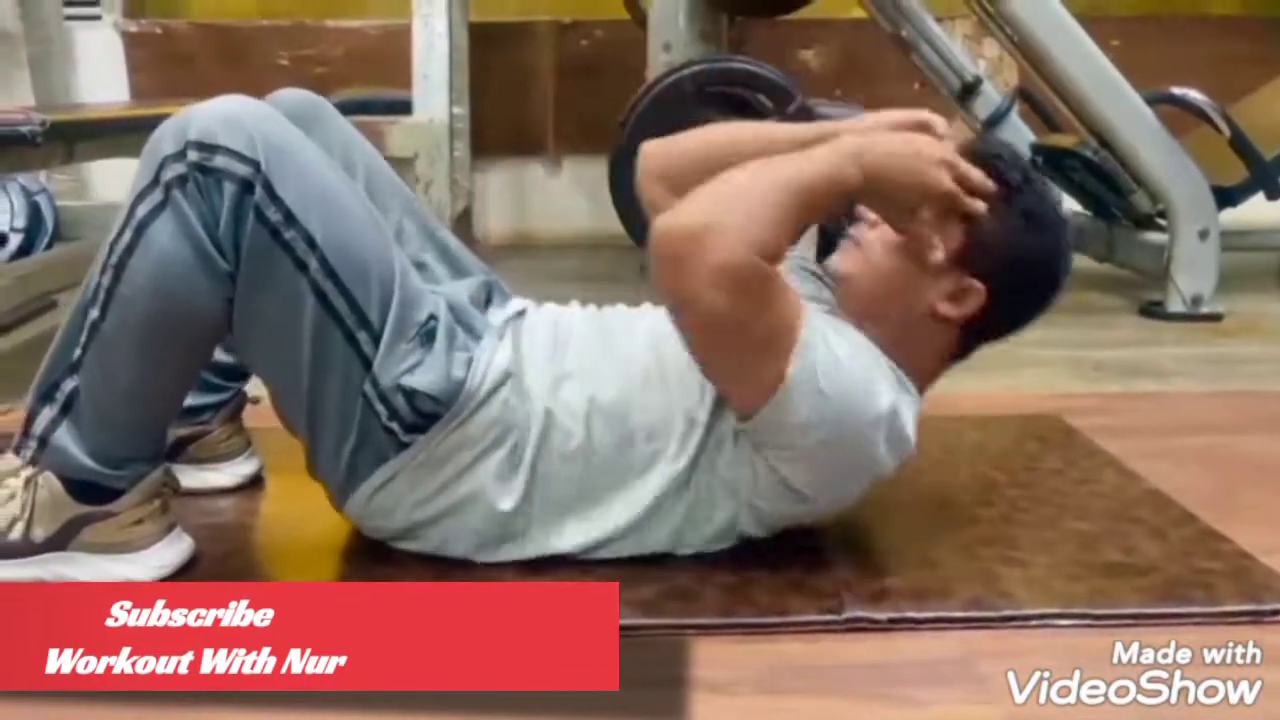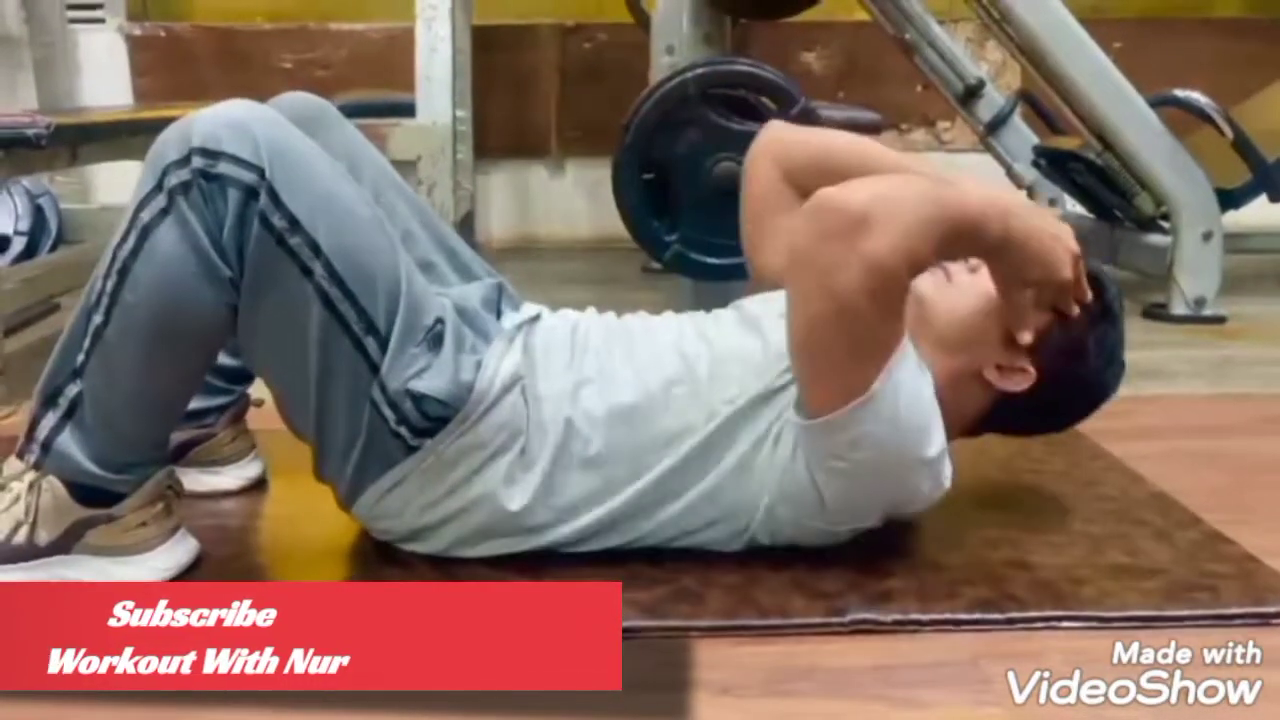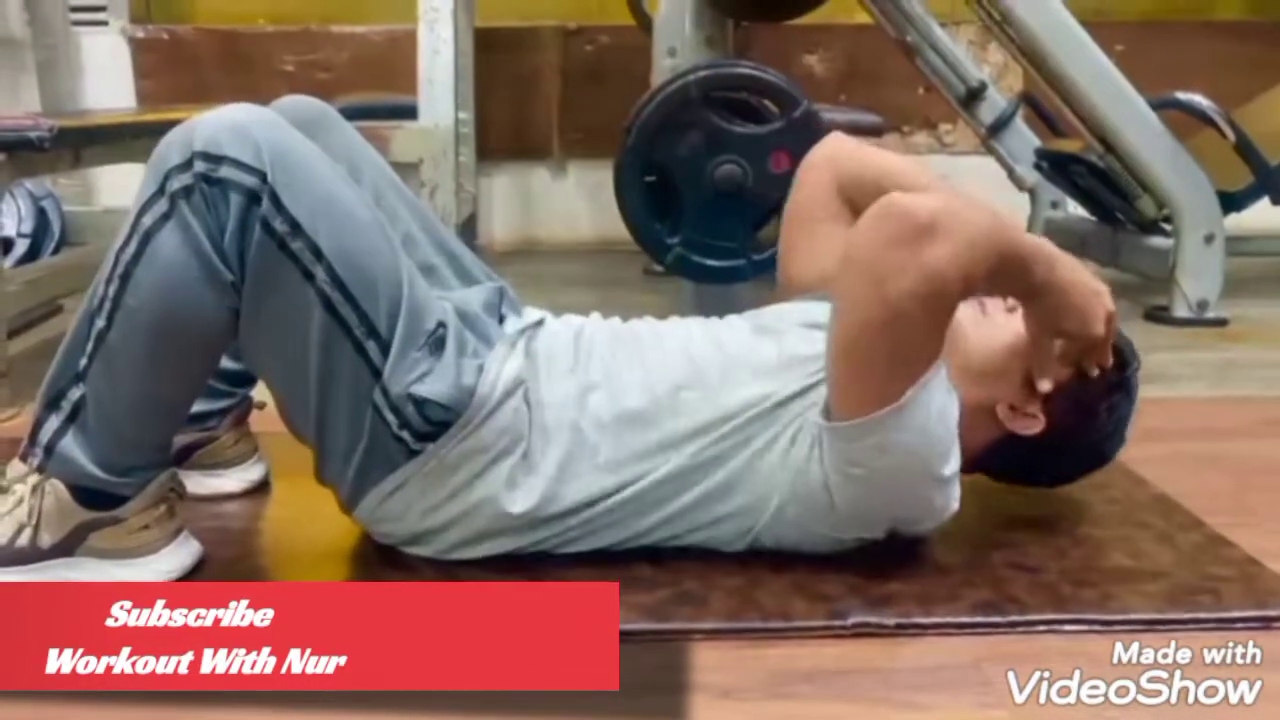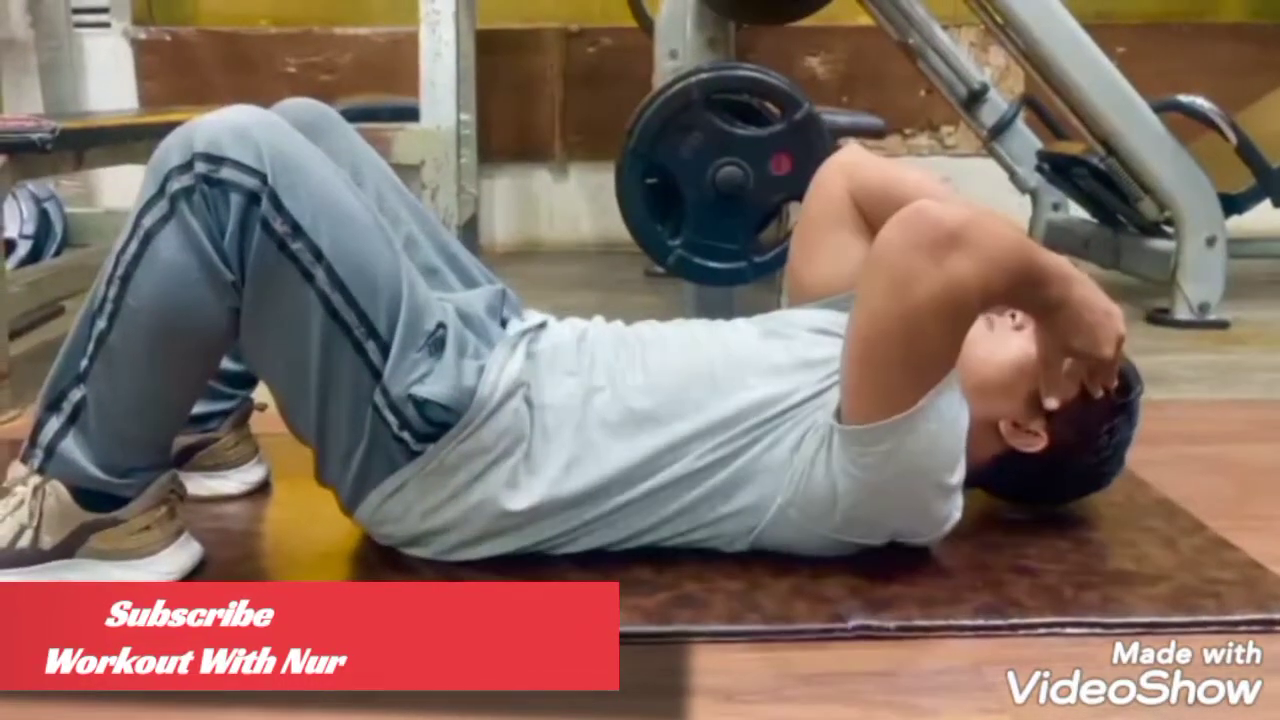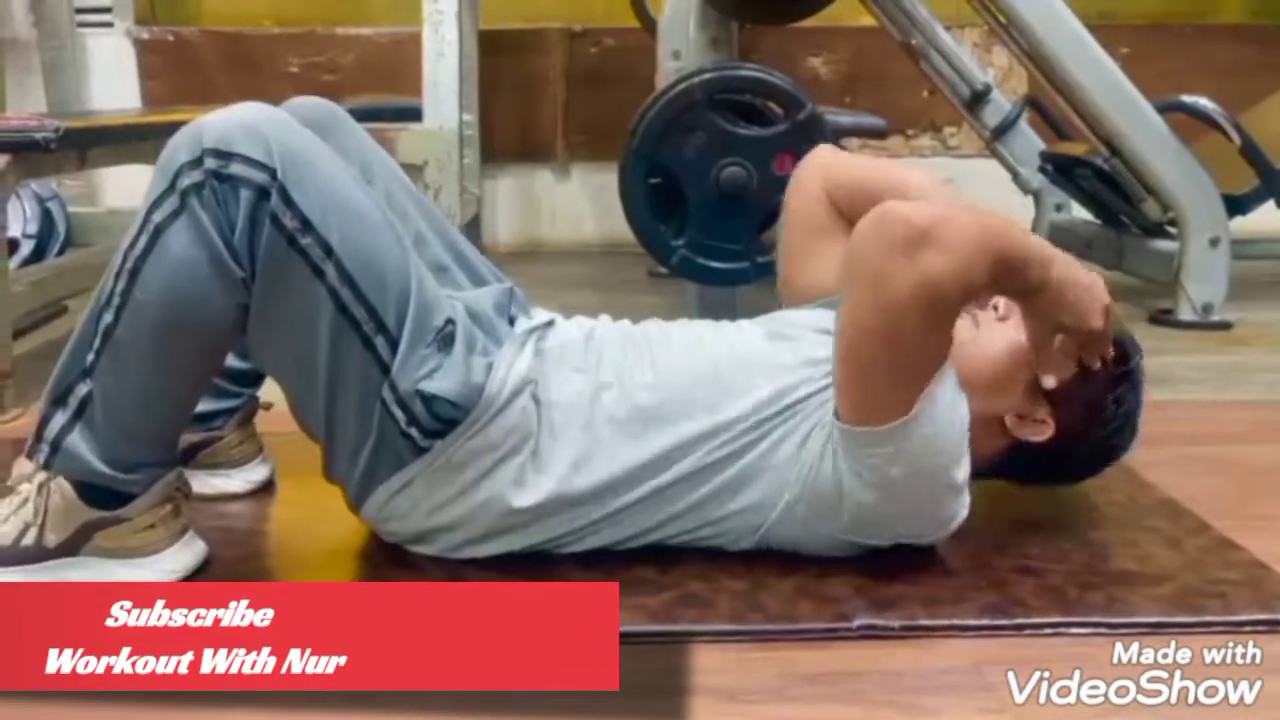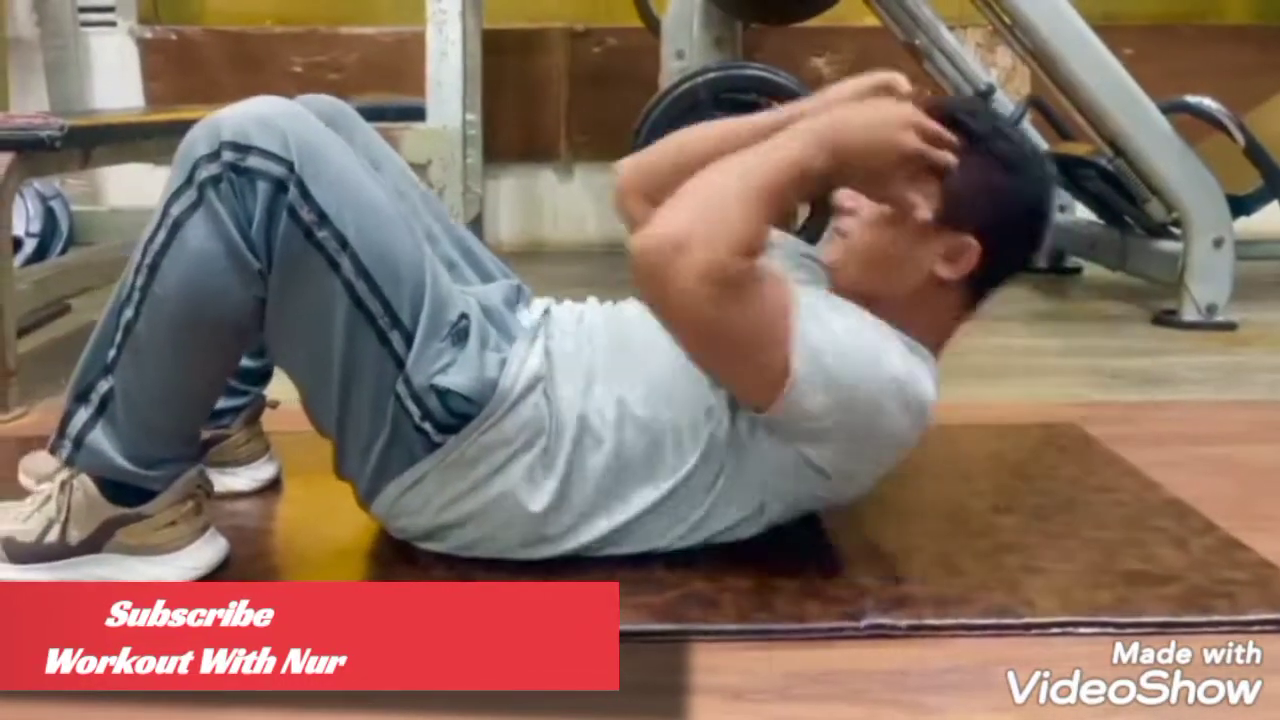
dt=0.2s
person 1, frame 1
left shoulder: (854, 410)
right shoulder: (833, 304)
left elbow: (688, 249)
right elbow: (660, 171)
left wrist: (850, 160)
right wrist: (846, 142)
left hip: (435, 441)
right hip: (493, 346)
left knee: (216, 153)
right knee: (291, 118)
right ankle: (191, 421)
person 1, frame 2
left shoulder: (890, 442)
right shoulder: (865, 344)
left elbow: (845, 228)
right elbow: (773, 153)
left wrist: (985, 216)
right wrist: (950, 189)
left hip: (448, 442)
right hip: (504, 351)
left knee: (221, 159)
right knee: (290, 125)
right ankle: (193, 424)
person 1, frame 3
left shoulder: (897, 465)
right shoulder: (863, 355)
left elbow: (915, 234)
right elbow: (831, 167)
left wrist: (1045, 272)
right wrist: (1012, 242)
left hip: (451, 445)
right hip: (503, 352)
left knee: (221, 162)
right knee: (292, 127)
right ankle: (196, 423)
person 1, frame 4
left shoulder: (896, 476)
right shoulder: (860, 359)
left elbow: (939, 244)
right elbow: (847, 178)
left wrist: (1060, 289)
right wrist: (1027, 263)
left hip: (451, 445)
right hip: (503, 353)
left knee: (222, 166)
right knee: (295, 130)
left ankle: (92, 500)
right ankle: (195, 426)
person 1, frame 5
left shoulder: (909, 477)
right shoulder: (868, 362)
left elbow: (913, 244)
right elbow: (822, 179)
left wrist: (1043, 268)
right wrist: (1025, 253)
left hip: (460, 443)
right hip: (510, 355)
left knee: (231, 161)
right knee: (300, 129)
left ankle: (97, 502)
right ankle: (199, 424)
person 1, frame 6
left shoulder: (870, 385)
right shoulder: (837, 294)
left elbow: (671, 258)
right elbow: (638, 184)
left wrist: (817, 144)
right wrist: (810, 122)
left hip: (467, 445)
right hip: (513, 350)
left knee: (249, 154)
right knee: (308, 126)
left ankle: (119, 497)
right ankle: (197, 420)
